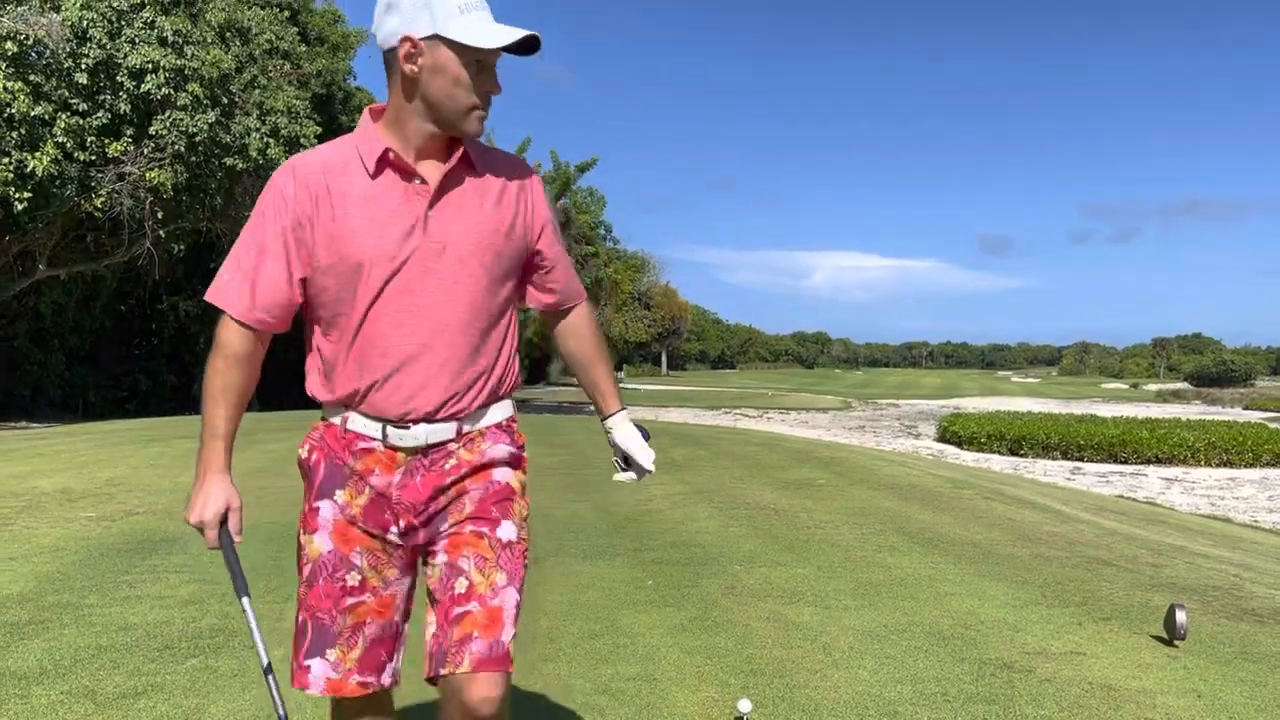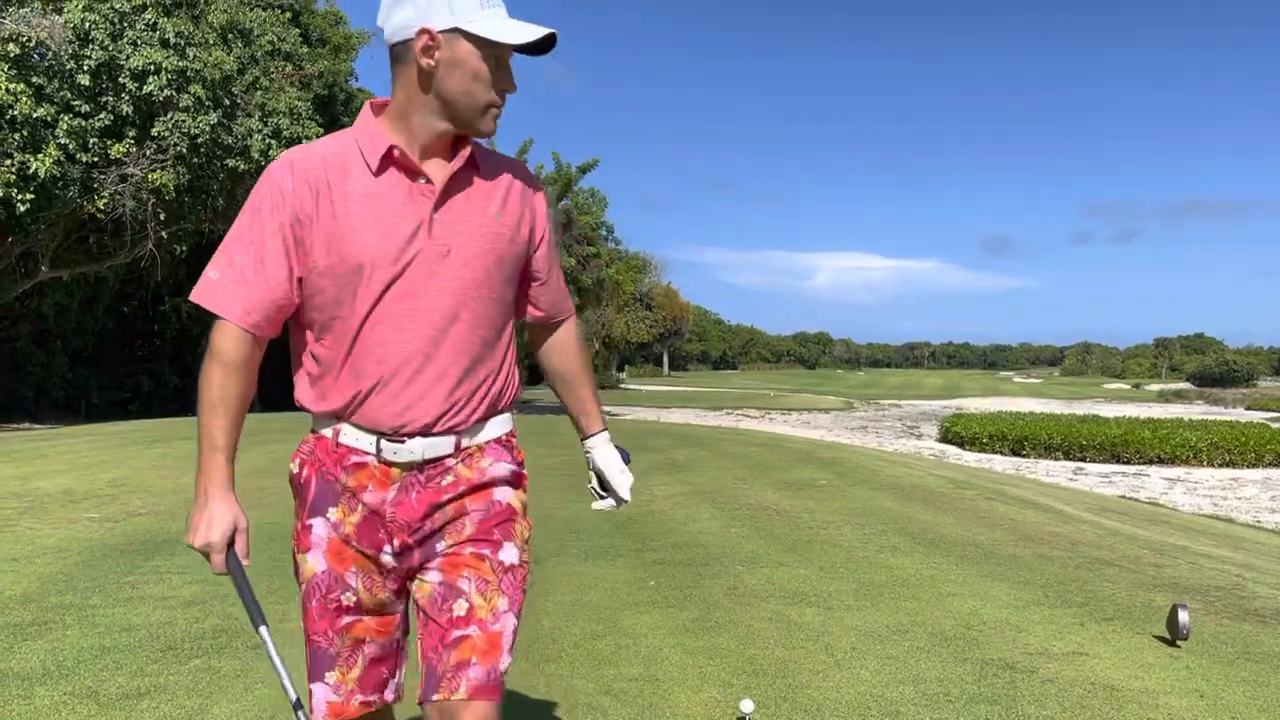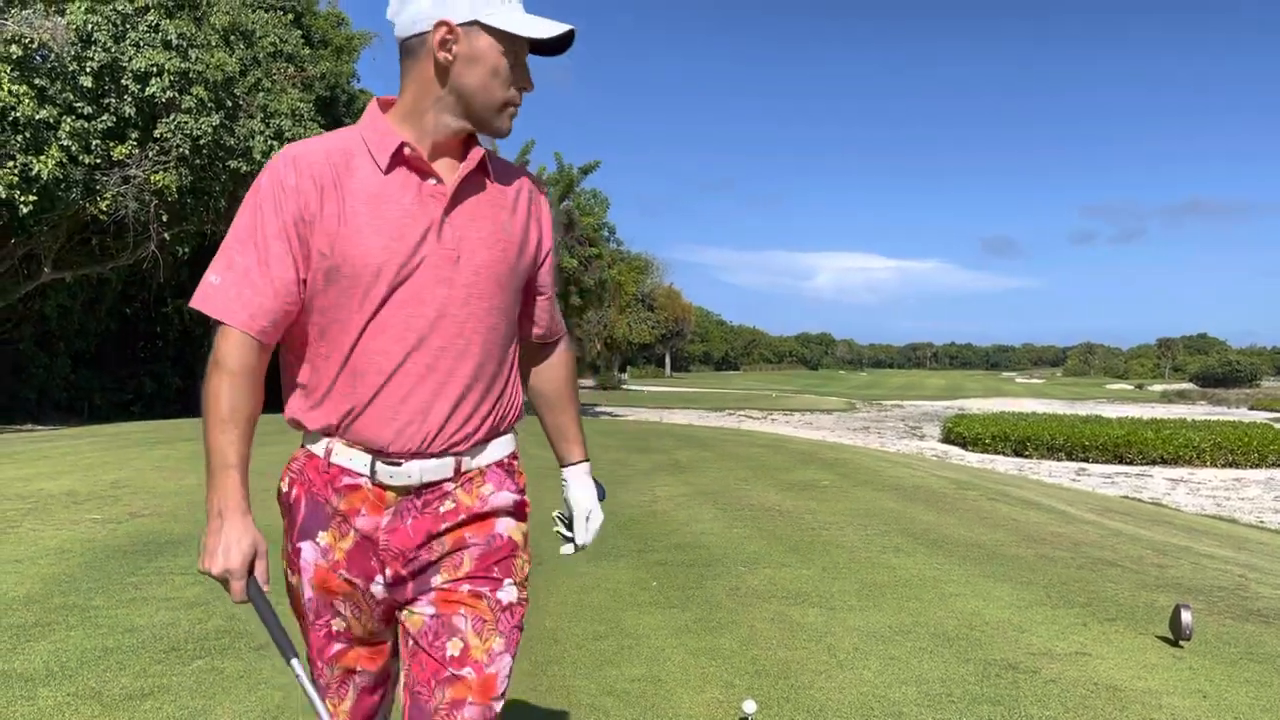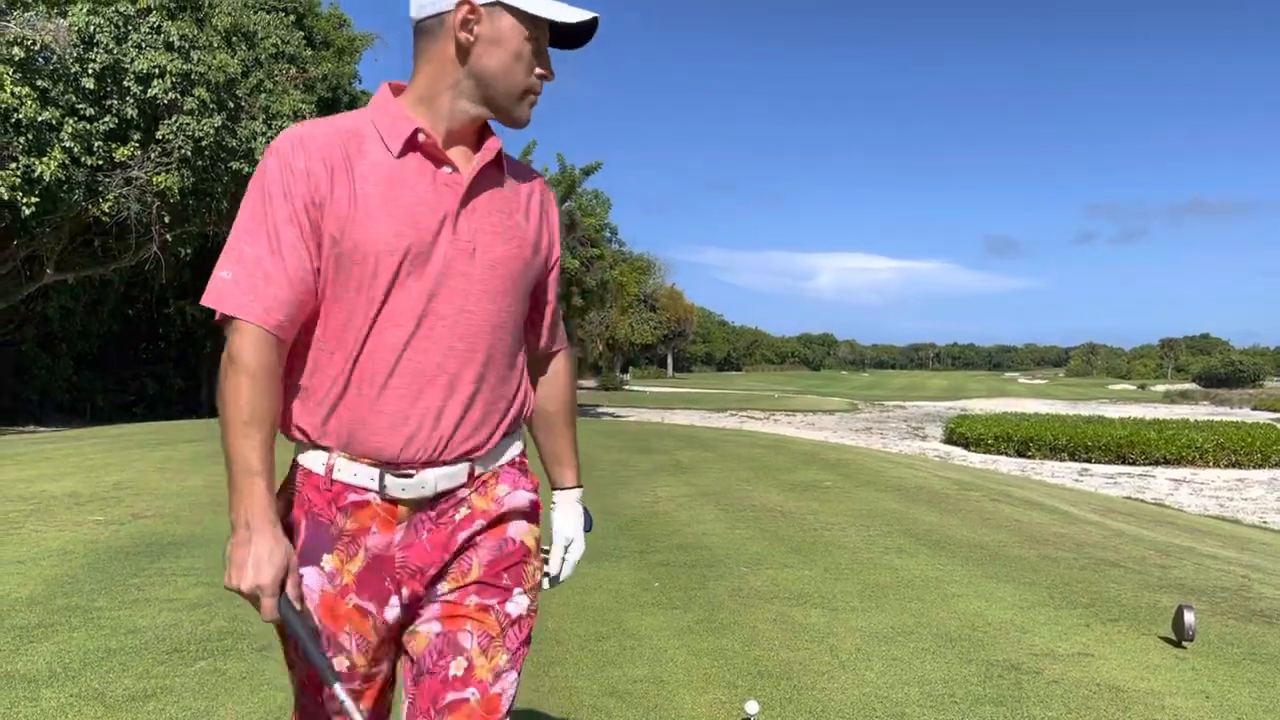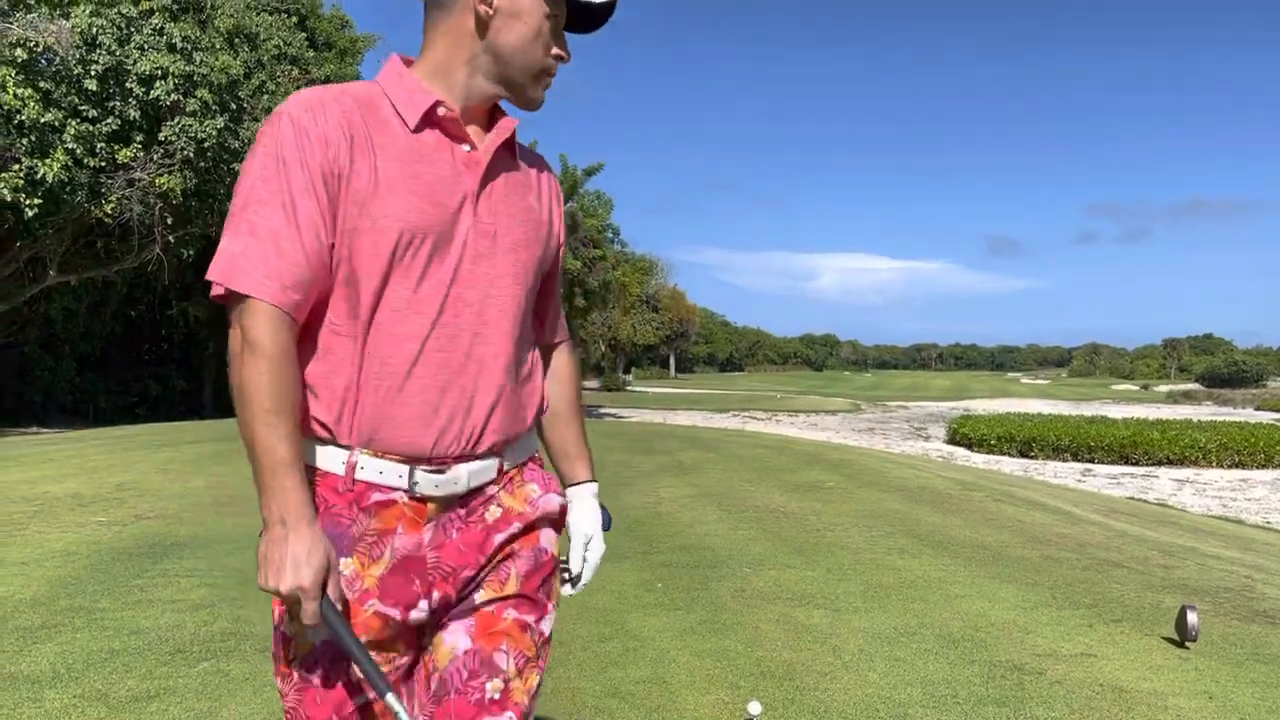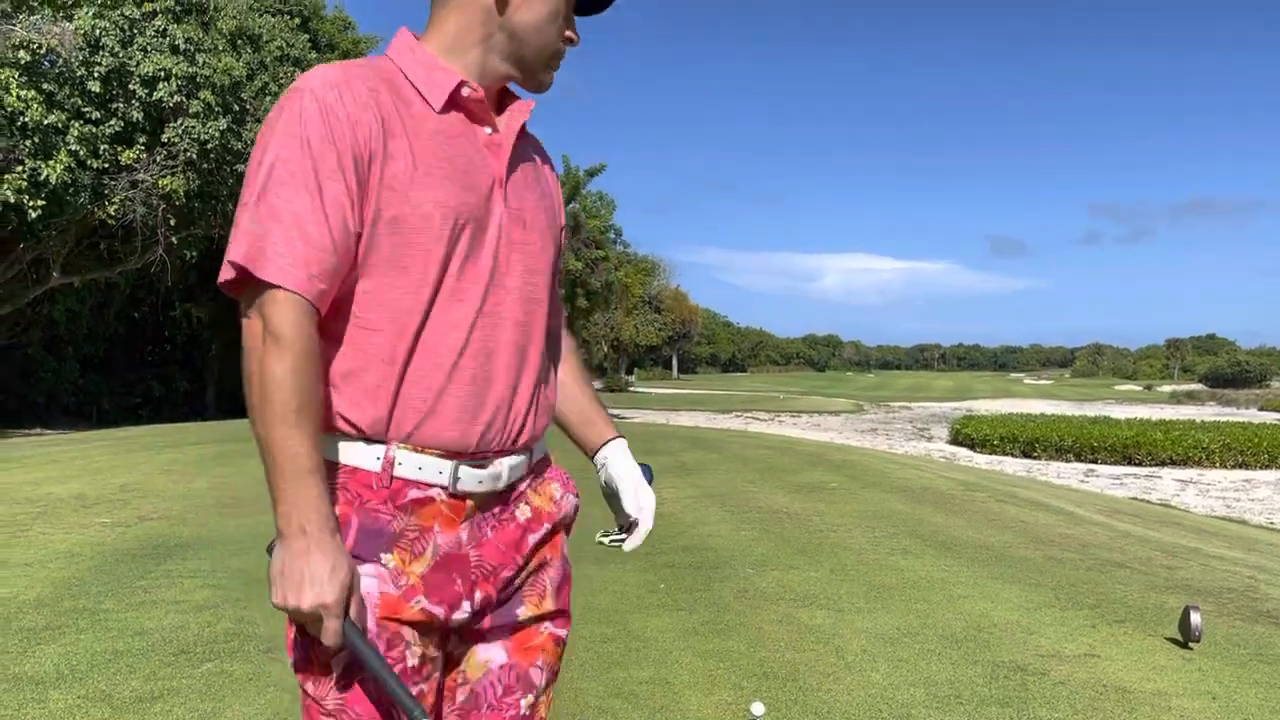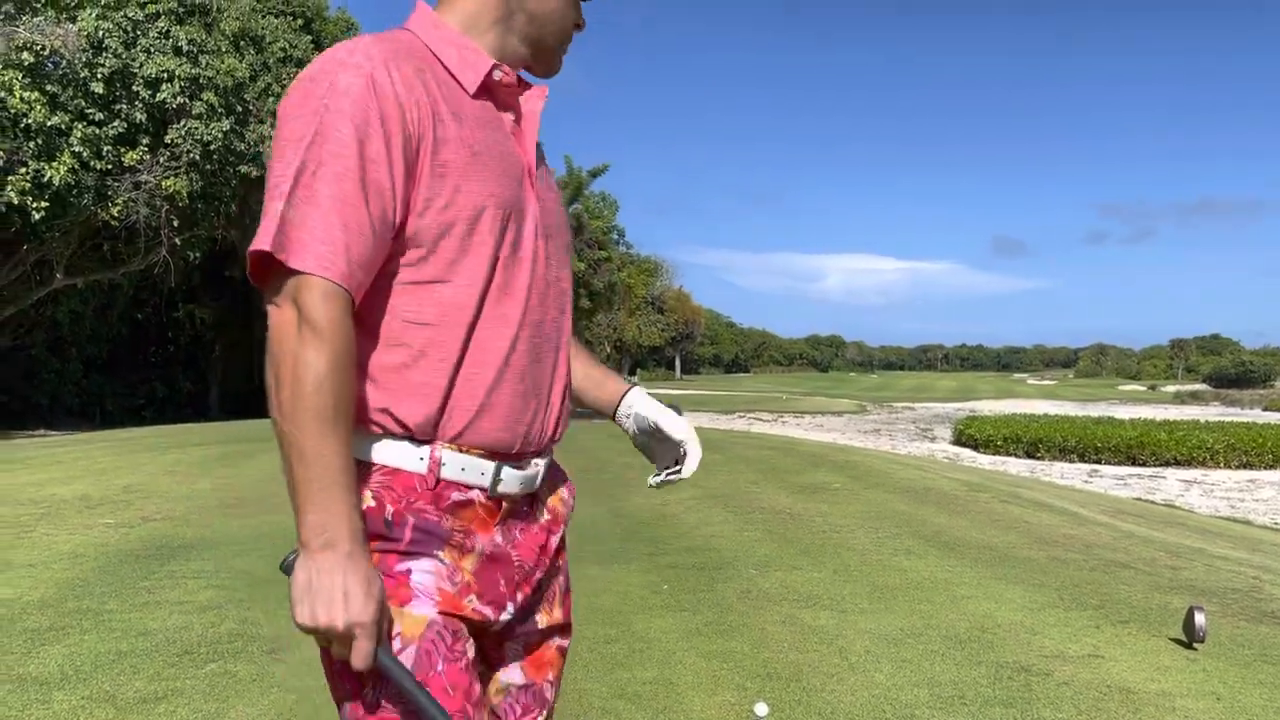
dt=0.1s
person 1, frame 1
left shoulder: (515, 187)
right shoulder: (308, 183)
left elbow: (567, 308)
right elbow: (242, 327)
left wrist: (614, 415)
right wrist: (213, 470)
left hip: (477, 463)
right hip: (356, 466)
person 1, frame 2
left shoulder: (515, 192)
right shoulder: (304, 177)
left elbow: (555, 324)
right elbow: (236, 332)
left wrist: (596, 437)
right wrist: (215, 485)
left hip: (474, 479)
right hip: (348, 481)
person 1, frame 3
left shoulder: (521, 201)
right shoulder: (305, 174)
left elbow: (546, 343)
right elbow: (240, 341)
left wrist: (576, 467)
right wrist: (228, 508)
left hip: (474, 505)
right hip: (343, 501)
person 1, frame 4
left shoulder: (530, 200)
right shoulder: (312, 156)
right elbow: (252, 340)
left wrist: (566, 491)
right wrist: (253, 520)
left hip: (484, 514)
right hip: (343, 516)
person 1, frame 5
left shoulder: (533, 182)
right shoulder: (318, 128)
right elbow: (259, 326)
left wrist: (580, 486)
right wrist: (288, 517)
left hip: (503, 518)
right hip: (355, 521)
person 1, frame 6
left shoulder: (532, 168)
right shoulder: (338, 103)
right elbow: (277, 317)
left wrist: (613, 453)
right wrist: (304, 528)
left hip: (524, 516)
right hip: (381, 521)
person 1, frame 7
left shoulder: (508, 138)
right shoulder: (365, 82)
right elbow: (304, 312)
left wrist: (626, 401)
right wrist: (330, 542)
left hip: (518, 516)
right hip: (397, 524)
